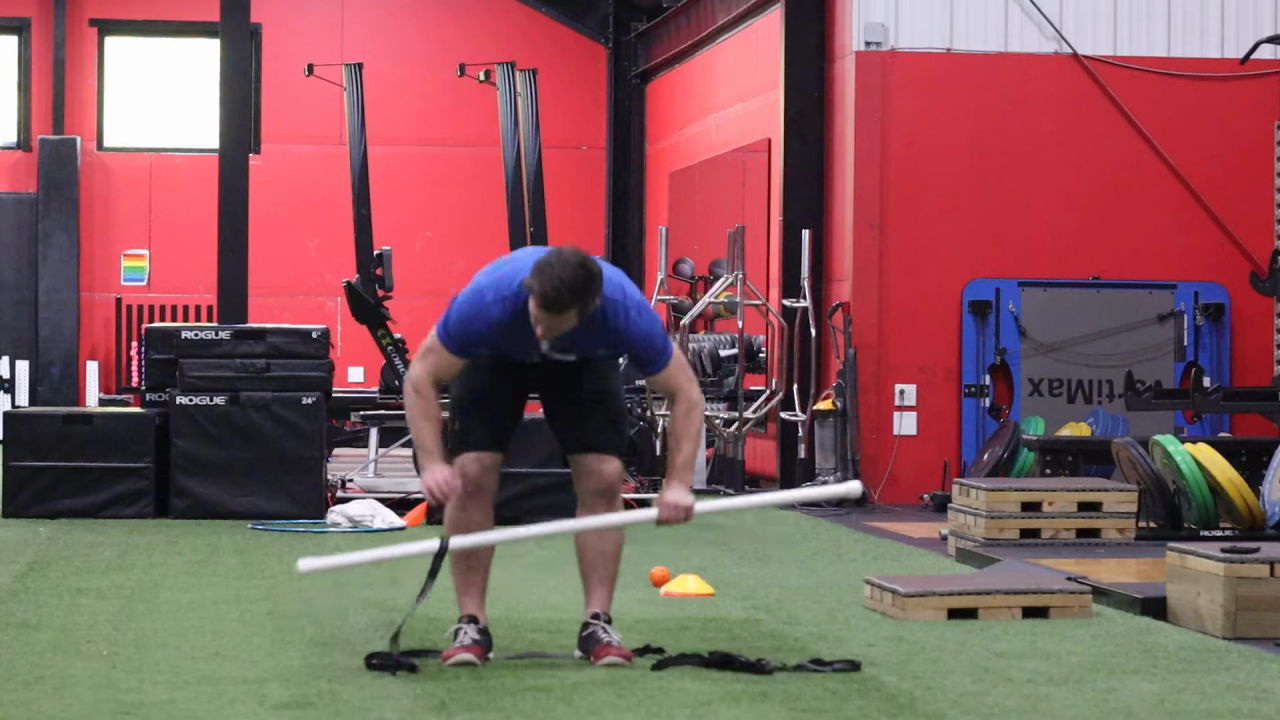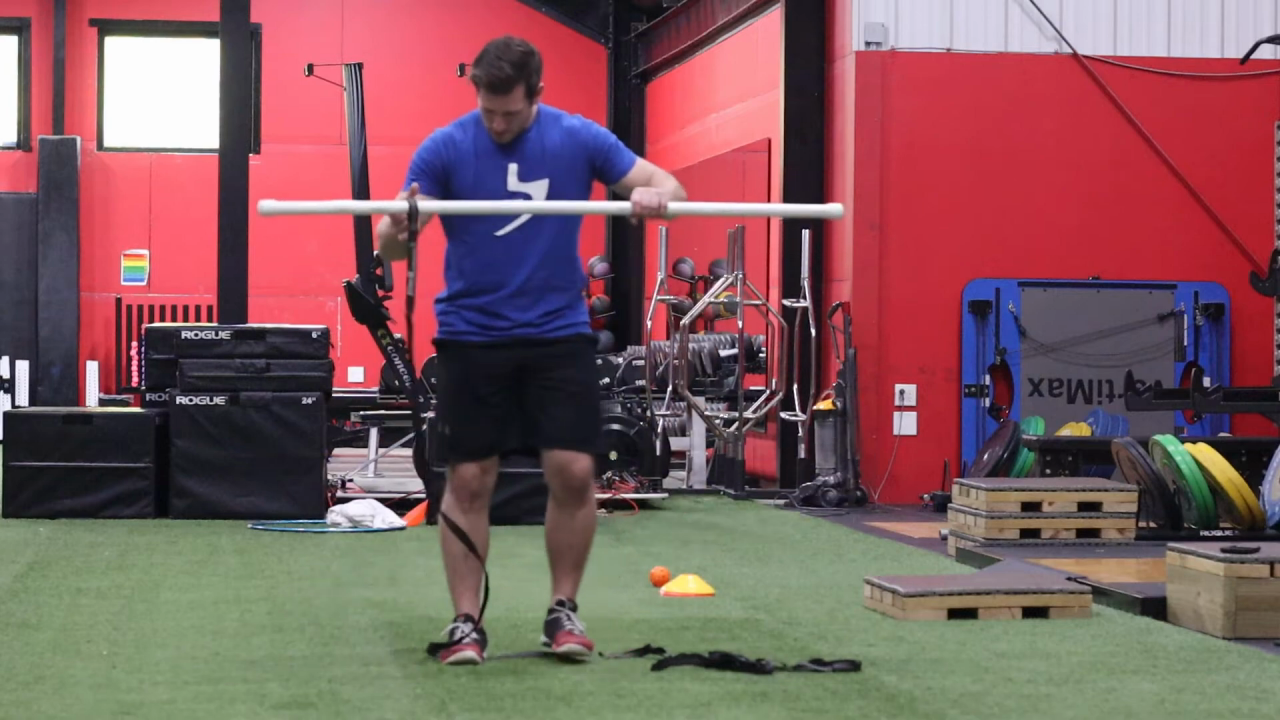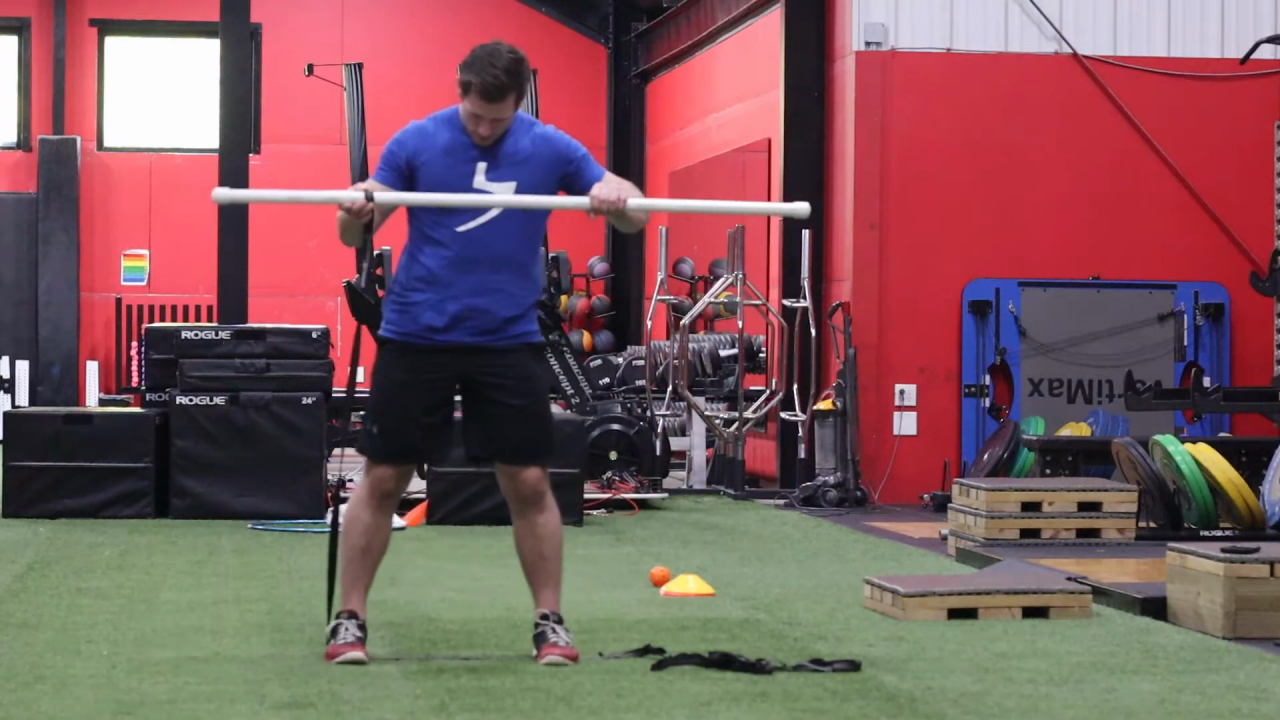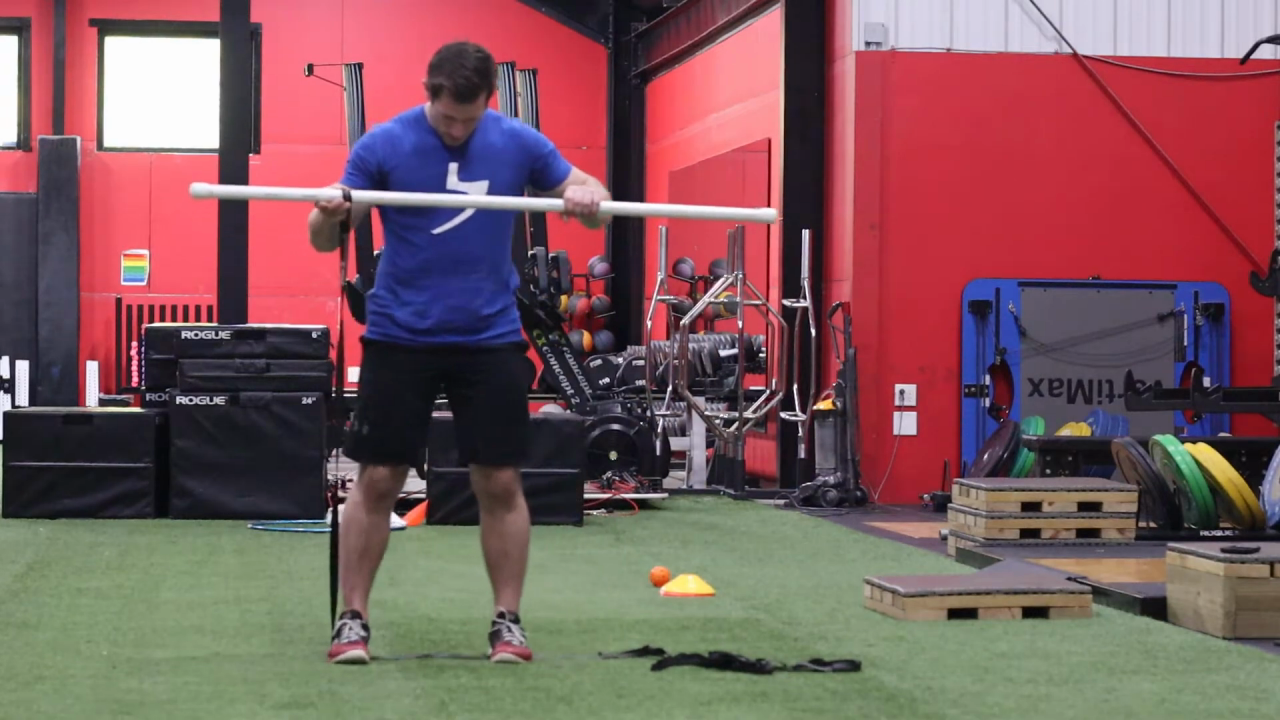
dt=0.7s
person 1, frame 1
left shoulder: (625, 313)
right shoulder: (487, 301)
left elbow: (685, 395)
right elbow: (422, 379)
left wrist: (677, 483)
right wrist: (431, 462)
left hip: (586, 362)
right hip: (494, 356)
left knee: (603, 477)
right knee: (473, 473)
left ankle: (597, 623)
right ankle: (471, 624)
person 1, frame 2
left shoulder: (580, 138)
right shoulder: (444, 148)
left elbow: (667, 186)
right elbow: (391, 243)
left wrist: (656, 195)
right wrist: (397, 230)
left hip: (560, 334)
right hip: (470, 336)
left knee: (574, 474)
right knee: (469, 480)
left ankle: (562, 609)
right ankle: (466, 620)
person 1, frame 3
left shoulder: (552, 149)
right shoulder: (416, 141)
left elbow: (635, 215)
right elbow: (353, 237)
left wrist: (618, 201)
right wrist: (355, 212)
left hip: (508, 341)
right hip: (416, 336)
left knee: (528, 483)
right knee: (383, 479)
left ankle: (549, 621)
right ankle: (349, 617)
person 1, frame 4
left shoulder: (521, 143)
right shoulder: (382, 145)
left elbow: (595, 203)
right elbow: (324, 240)
left wrist: (589, 200)
right wrist: (329, 214)
left hip: (490, 339)
right hip: (399, 337)
left knee: (500, 482)
right knee: (377, 479)
left ankle: (507, 620)
right ankle: (352, 619)
